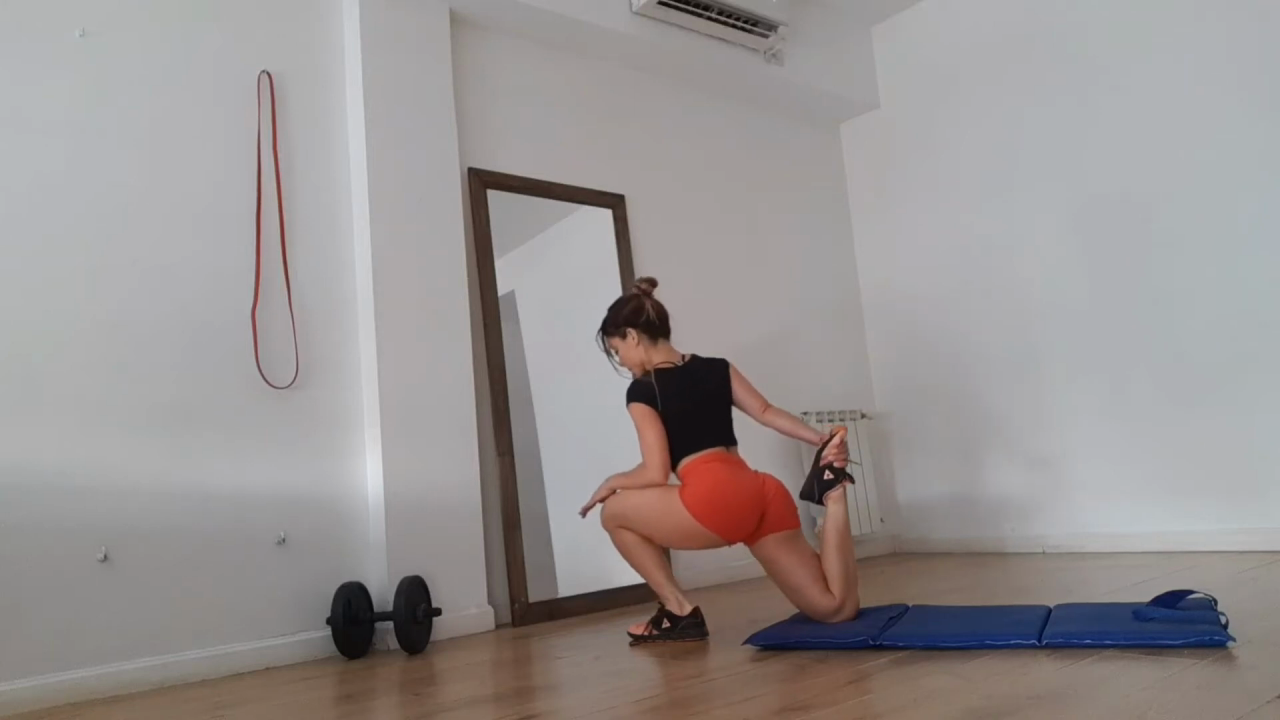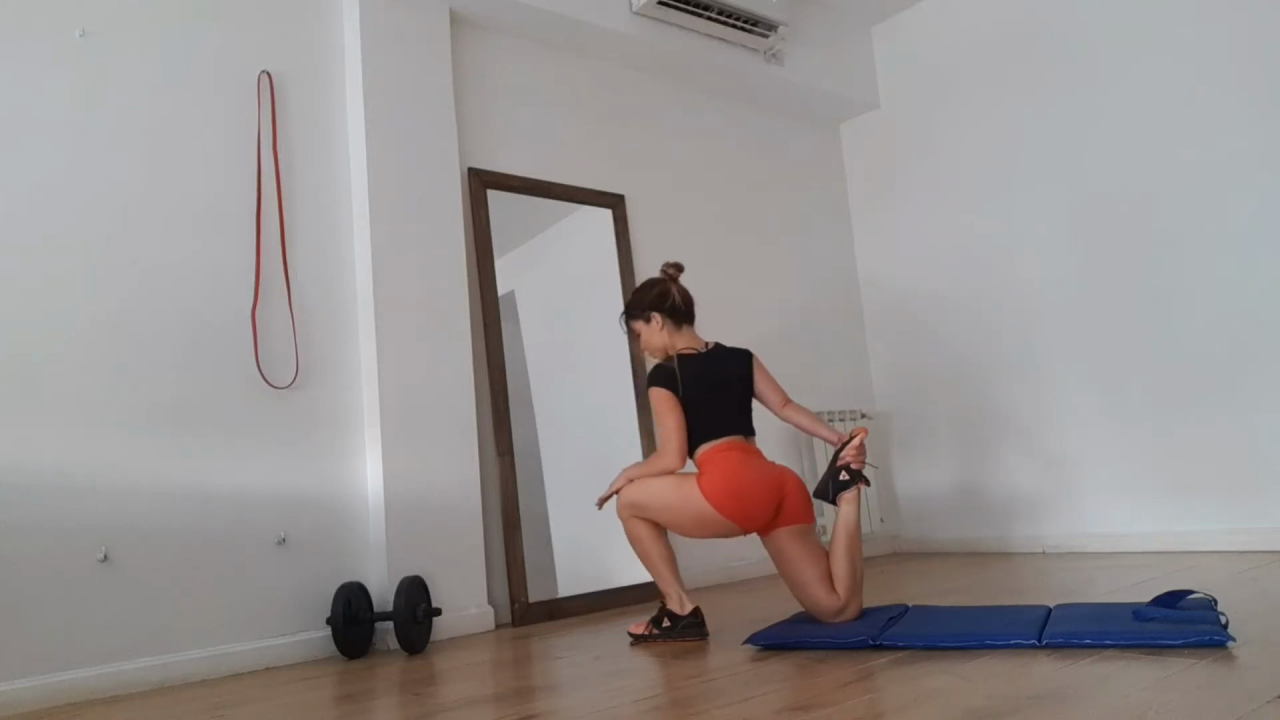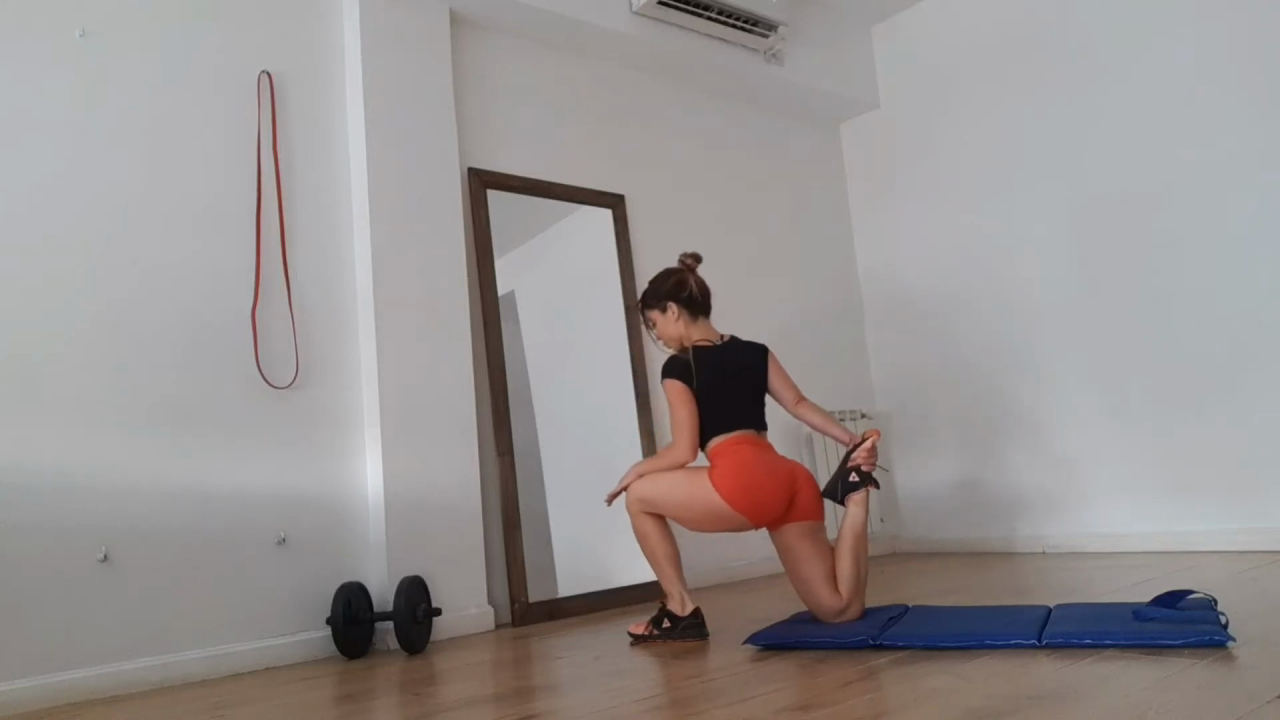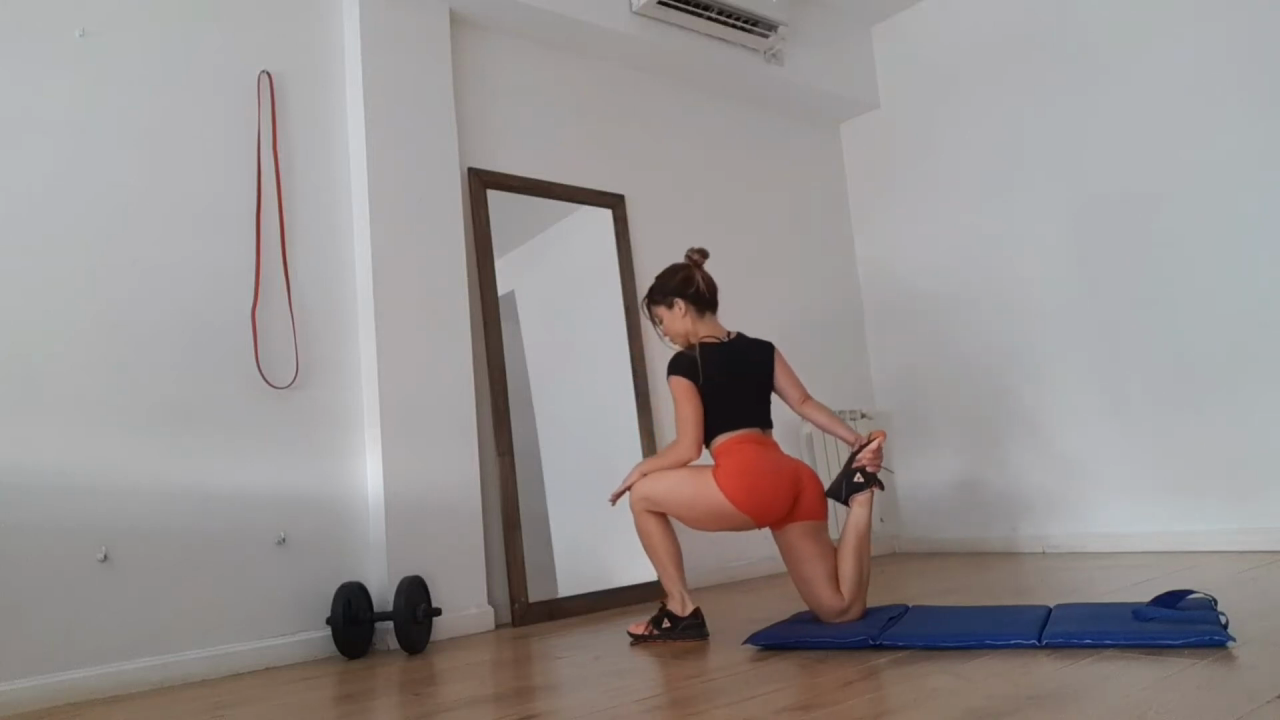
dt=0.4s
person 1, frame 1
left shoulder: (642, 391)
right shoulder: (717, 368)
left elbow: (656, 474)
right elbow: (766, 412)
left wrist: (611, 483)
right wrist: (823, 441)
left hip: (716, 499)
right hip: (764, 494)
left knee: (614, 512)
right knee: (836, 608)
left ankle: (679, 612)
person 1, frame 2
left shoulder: (664, 377)
right shoulder: (740, 358)
left elbow: (672, 459)
right elbow: (786, 407)
left wrist: (628, 473)
right wrist: (842, 441)
left hip: (733, 489)
right hip: (780, 486)
left knee: (630, 501)
right knee: (838, 608)
left ankle: (680, 611)
person 1, frame 3
left shoulder: (678, 368)
right shoulder: (755, 352)
left elbow: (684, 451)
right elbow: (799, 404)
left wrist: (637, 469)
right wrist: (853, 442)
left hip: (745, 482)
right hip: (792, 481)
left knee: (639, 496)
right knee: (839, 608)
left ankle: (681, 612)
person 1, frame 4
left shoulder: (684, 364)
right shoulder: (761, 349)
left elbow: (688, 449)
right elbow: (805, 403)
left wrist: (641, 469)
right wrist: (858, 442)
left hip: (749, 482)
right hip: (796, 480)
left knee: (643, 495)
right knee: (841, 608)
left ankle: (681, 612)
